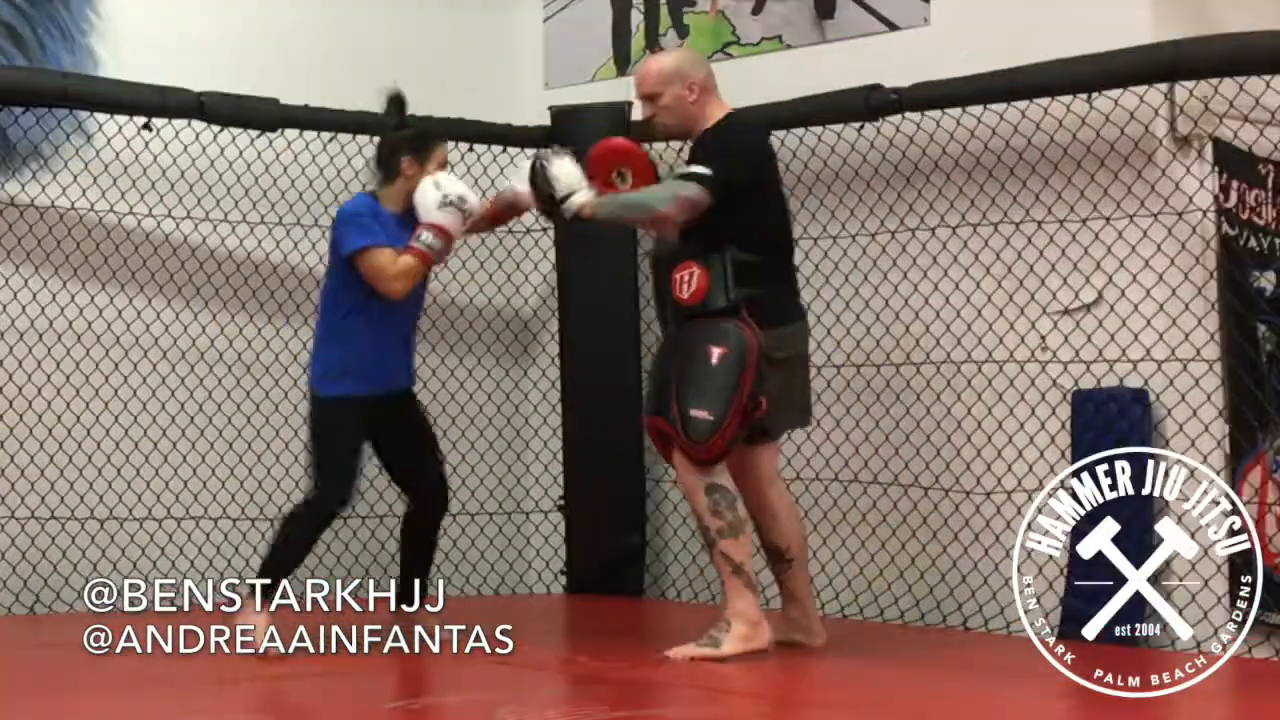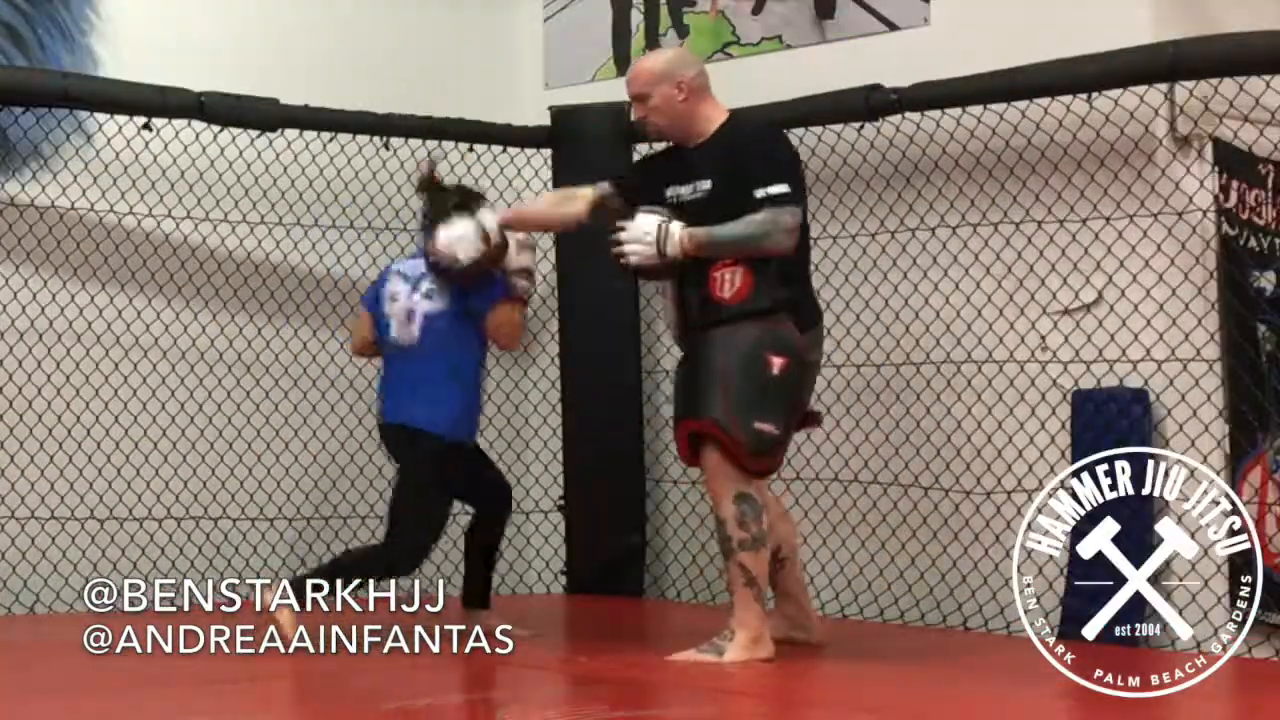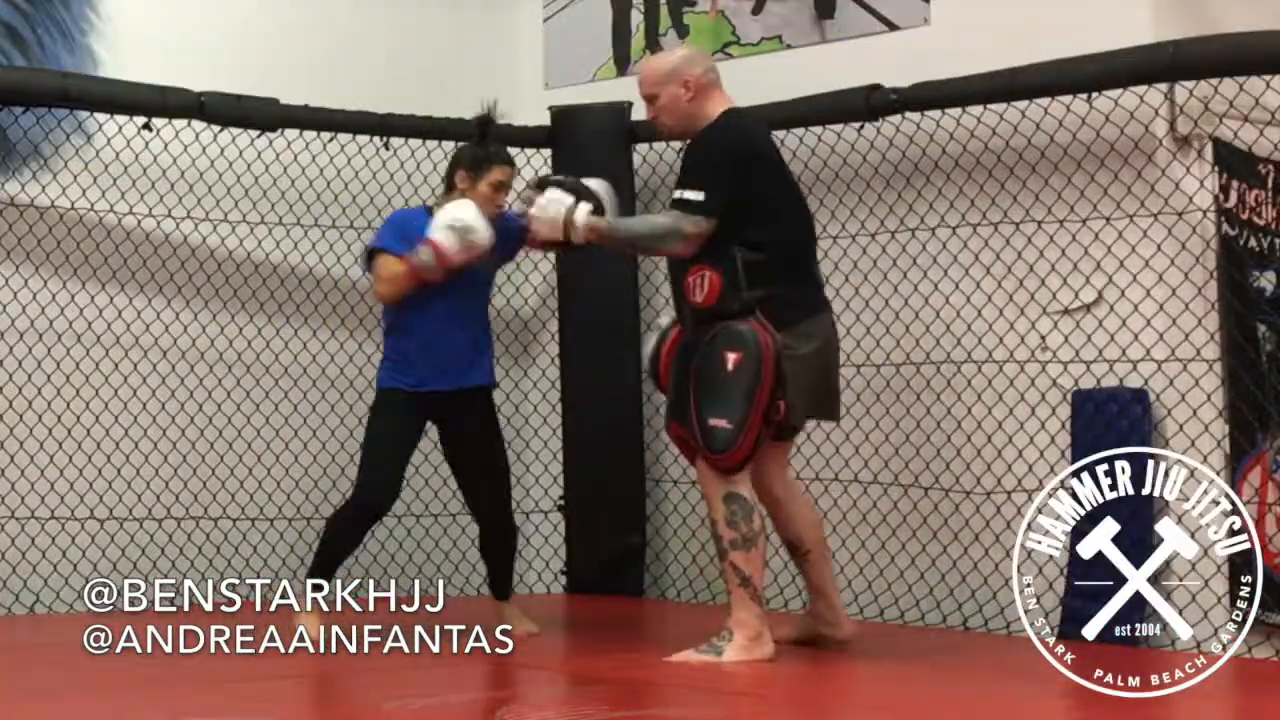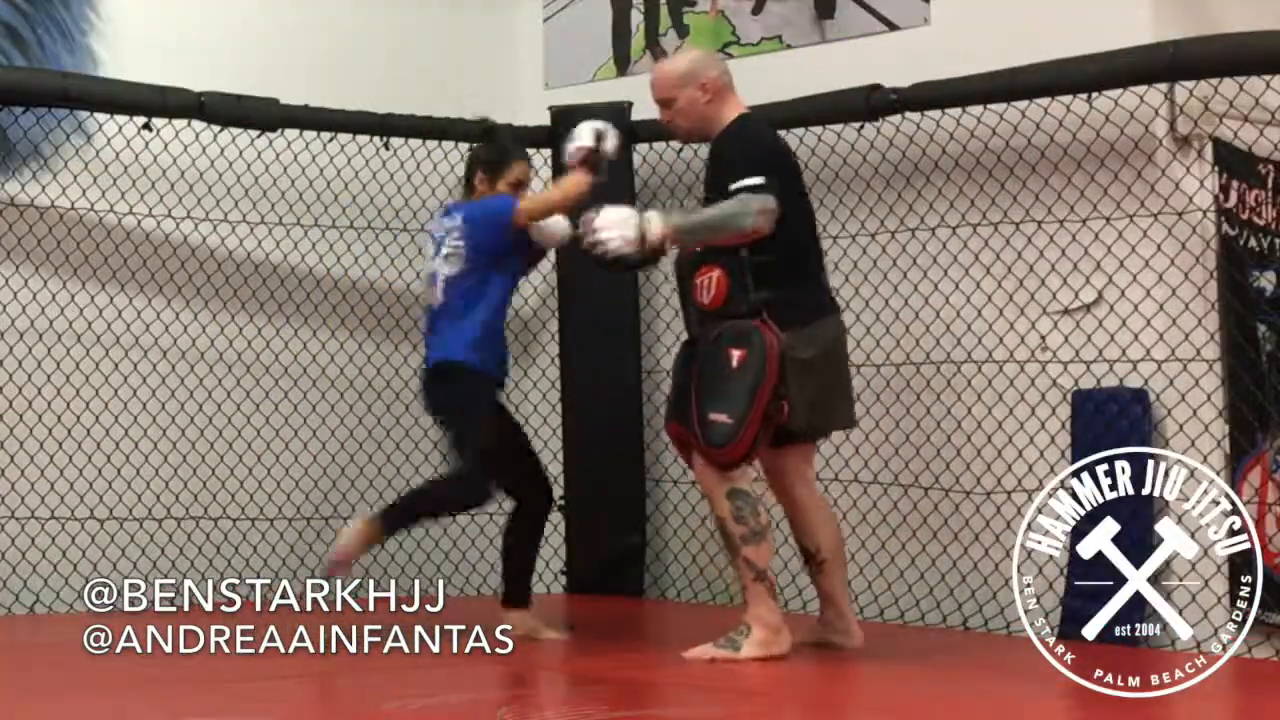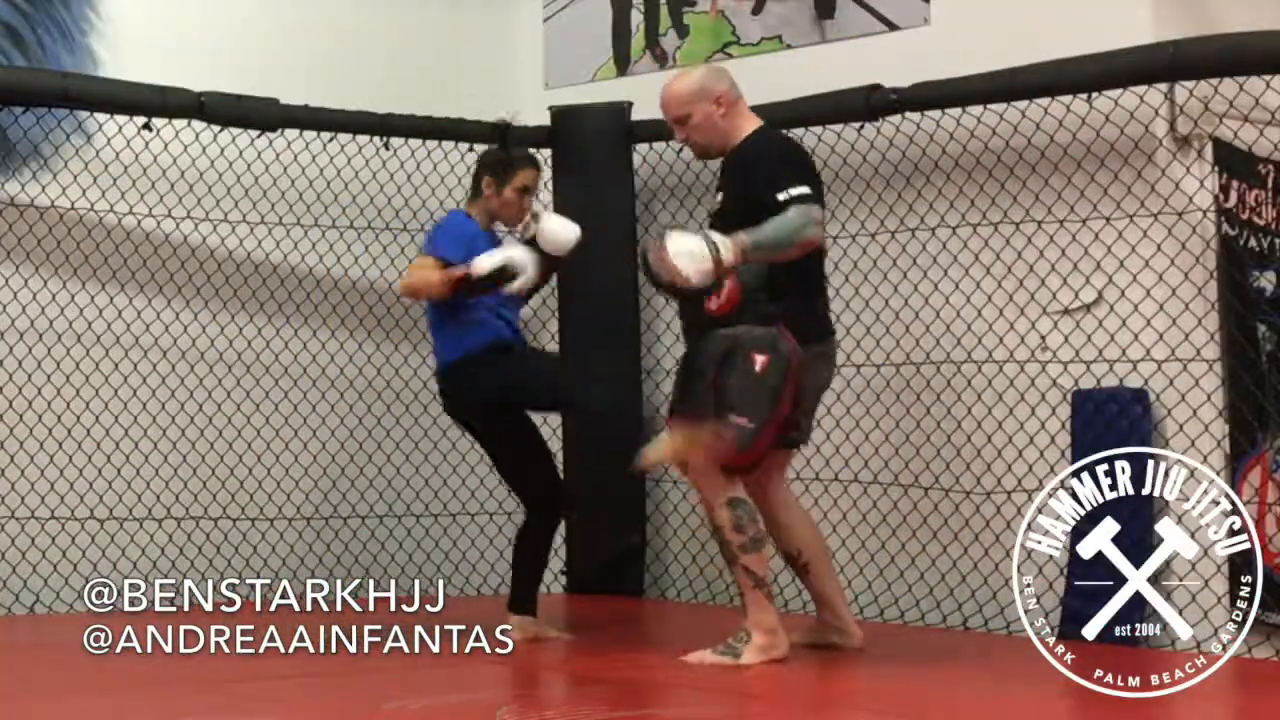
dt=0.3s
person 1, frame 1
left shoulder: (737, 141)
right shoulder: (716, 148)
left elbow: (672, 207)
right elbow: (685, 237)
left wrist: (584, 199)
left hip: (746, 328)
right hip: (748, 329)
left knee: (694, 461)
right knee: (754, 469)
left ankle: (745, 620)
right ankle: (801, 616)
person 1, frame 2
left shoulder: (759, 145)
right shoulder: (664, 168)
left elbow: (781, 233)
right elbow: (584, 205)
left wrist: (676, 240)
right wrist: (493, 220)
left hip: (767, 331)
right hip: (716, 337)
left knee: (725, 467)
right knee: (737, 472)
left ankle: (748, 631)
right ankle: (796, 612)
person 1, frame 3
left shoulder: (725, 142)
right shoulder: (726, 143)
left elbow: (682, 238)
left wrist: (579, 223)
left hip: (761, 328)
right hip: (774, 328)
left knee: (718, 467)
right knee: (767, 469)
left ankle: (748, 631)
right ankle: (829, 612)
person 1, frame 4
left shoulder: (746, 141)
right shoulder: (744, 145)
left elbow: (753, 220)
left wrist: (653, 228)
left hip: (773, 331)
right hip: (798, 329)
left knee: (719, 465)
right knee: (789, 475)
left ankle: (764, 625)
right ankle: (838, 619)
person 1, frame 5
left shoulder: (773, 153)
right shoulder: (743, 164)
left elbow: (807, 231)
left wrist: (720, 250)
right wrist: (681, 259)
left hip: (774, 343)
right hip: (757, 344)
left knee: (708, 466)
right knee: (761, 482)
left ankle: (763, 631)
right ankle: (836, 619)
person 2, frame 1
left shoulder: (406, 213)
right shoulder: (359, 214)
left elbow: (471, 223)
right elbow: (394, 282)
left wrist: (511, 202)
right wrist: (437, 230)
left hip: (391, 386)
right hip: (344, 387)
left knee: (430, 494)
right knee: (331, 498)
left ankle: (408, 611)
right ankle: (259, 603)
person 2, frame 2
left shoulder: (396, 272)
left elbow: (362, 343)
right elbow: (509, 337)
right wrist: (517, 274)
left hip: (408, 420)
right hip: (431, 429)
left knee: (494, 500)
right knee: (406, 551)
left ankle: (476, 610)
right ankle: (290, 600)
person 2, frame 3
left shoulder: (495, 226)
right shoulder: (405, 223)
right elbow: (386, 287)
right wrist: (438, 252)
left hip: (468, 390)
right hip: (403, 389)
left knee: (493, 508)
right knee: (373, 498)
left ankle: (501, 602)
person 2, frame 4
left shoulder: (458, 218)
right shoulder: (487, 212)
left elbow: (509, 260)
right elbow: (564, 195)
left wrist: (539, 242)
right wrist: (586, 162)
left hip: (471, 379)
right hip: (459, 371)
left knee: (535, 493)
right knee: (473, 479)
left ankle: (516, 613)
right ankle: (369, 528)
person 2, frame 5
left shoulder: (488, 237)
right shoulder: (457, 228)
left elbow: (512, 296)
right elbow: (414, 283)
left wrist: (546, 257)
right wrist: (470, 278)
left hip: (467, 387)
right hip: (485, 365)
left knee: (547, 500)
left ankle: (524, 618)
